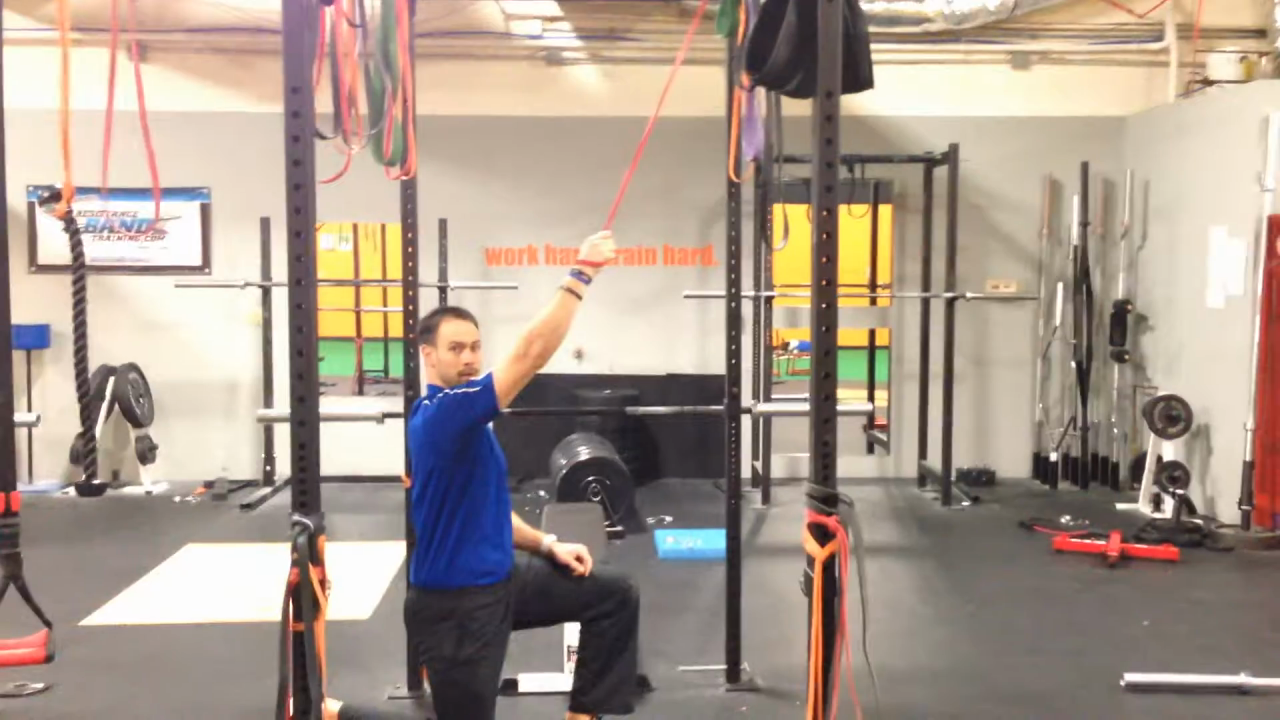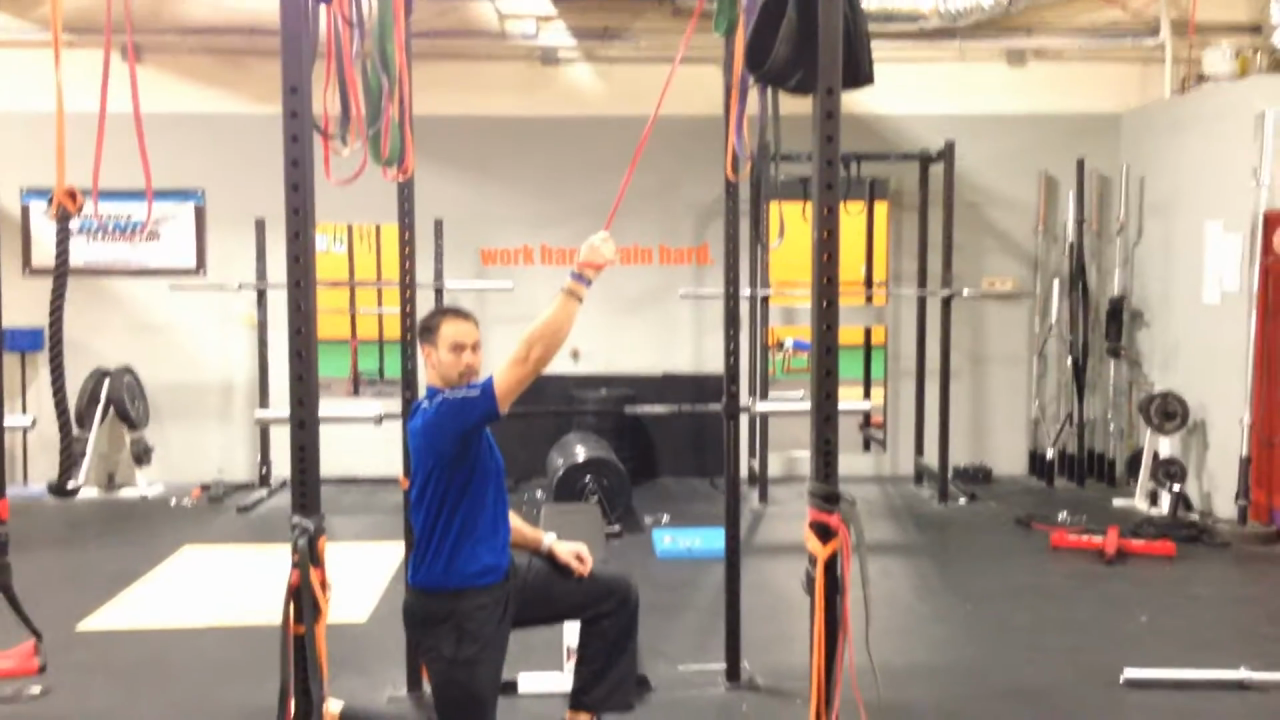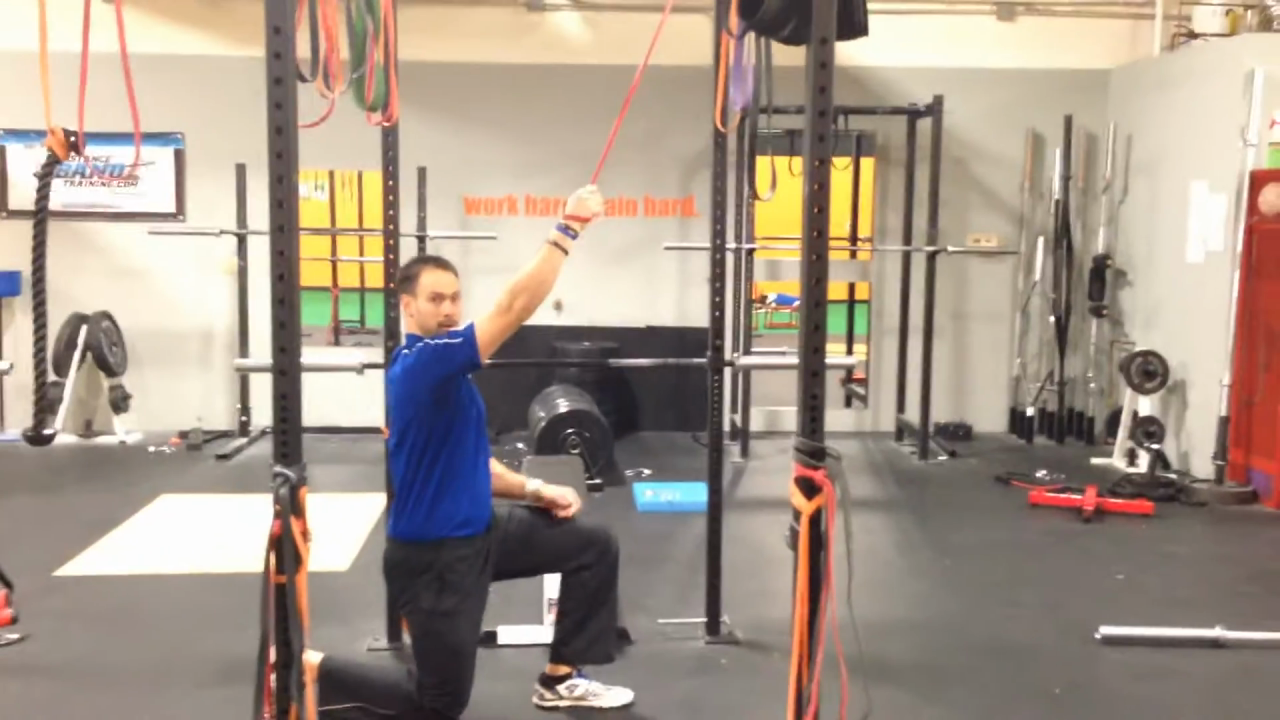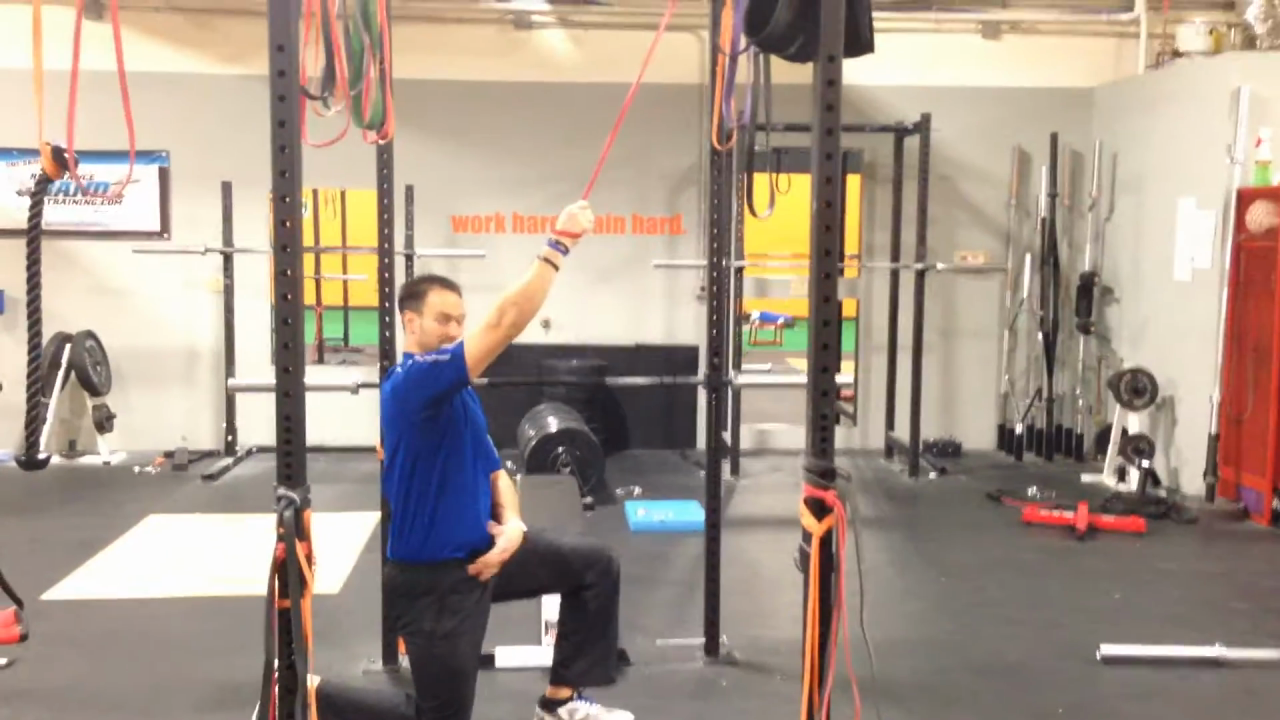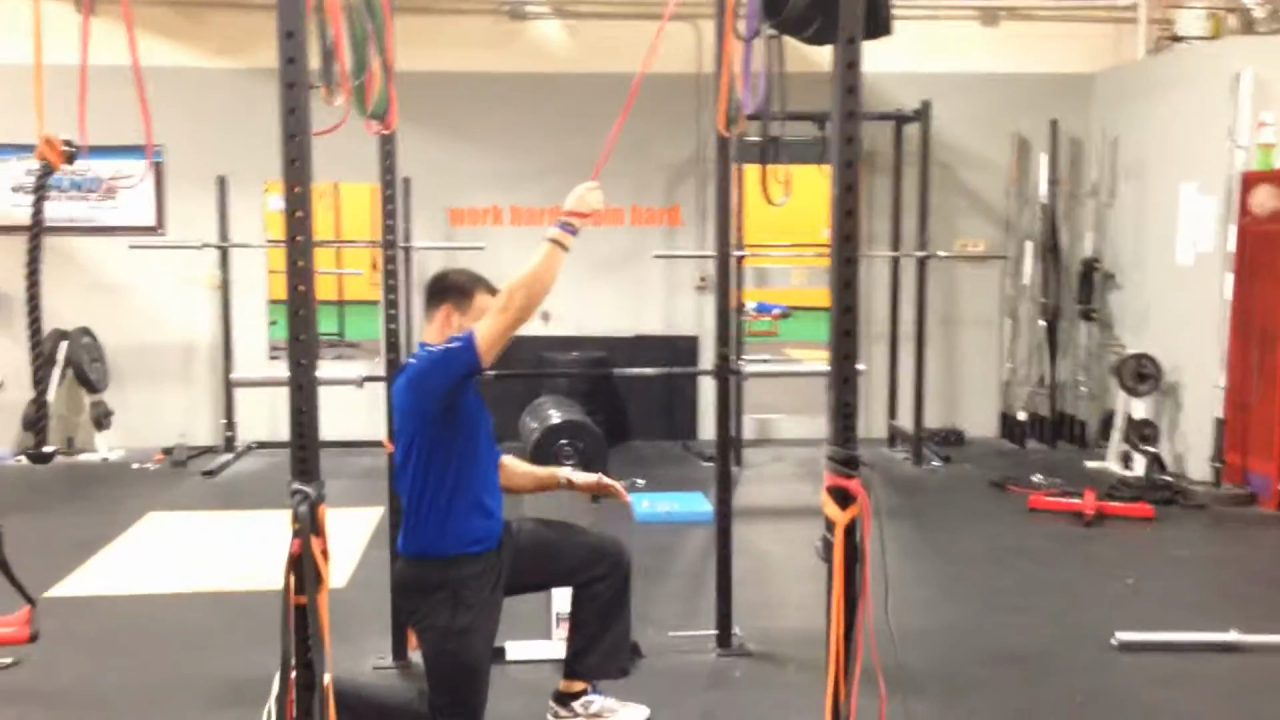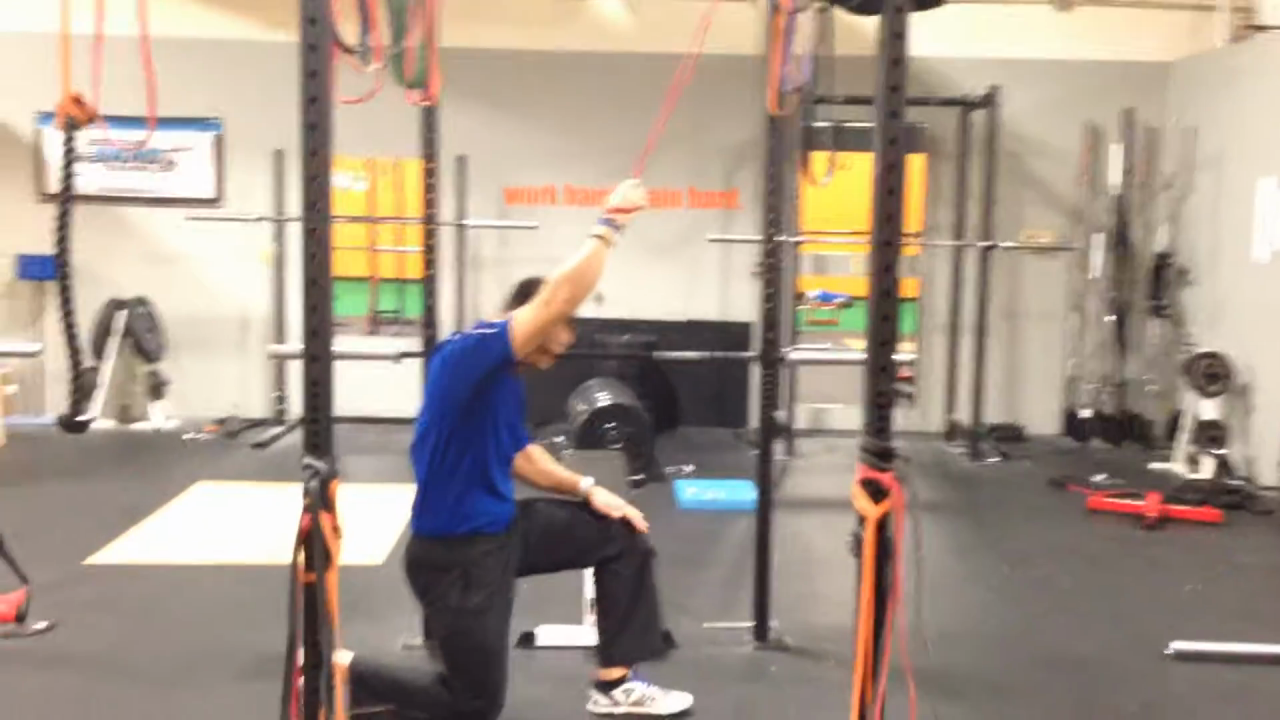
dt=0.7s
person 1, frame 1
left shoulder: (463, 418)
right shoulder: (440, 415)
right elbow: (529, 354)
left wrist: (547, 544)
right wrist: (581, 274)
left hip: (498, 579)
right hip: (454, 602)
left knee: (613, 597)
person 1, frame 2
left shoulder: (464, 419)
right shoulder: (441, 418)
right elbow: (530, 358)
left wrist: (547, 543)
right wrist: (582, 275)
left hip: (497, 579)
right hip: (455, 603)
left knee: (614, 596)
person 1, frame 3
left shoulder: (444, 371)
right shoulder: (420, 364)
right elbow: (512, 309)
left wrist: (534, 489)
right wrist: (568, 228)
left hip: (477, 531)
right hip: (431, 554)
left knee: (593, 547)
right ankle: (306, 669)
person 1, frame 4
left shoulder: (462, 394)
right shoulder: (413, 387)
left elbow: (493, 471)
right elbow: (523, 316)
left wrist: (513, 524)
right wrist: (559, 243)
left hip: (478, 552)
right hip: (435, 578)
left knee: (598, 567)
person 1, frame 5
left shoulder: (454, 385)
right shoulder: (427, 375)
left elbow: (491, 468)
right elbow: (514, 308)
left wrist: (567, 478)
right wrist: (567, 225)
left hip: (489, 546)
right hip: (444, 571)
left knee: (605, 558)
person 1, frame 6
left shoulder: (504, 375)
right shoulder: (465, 356)
left elbow: (521, 454)
right elbow: (558, 298)
left wrist: (587, 490)
right wrist: (612, 221)
left hip: (503, 528)
right hip: (454, 553)
left knee: (621, 537)
right ankle: (329, 667)
